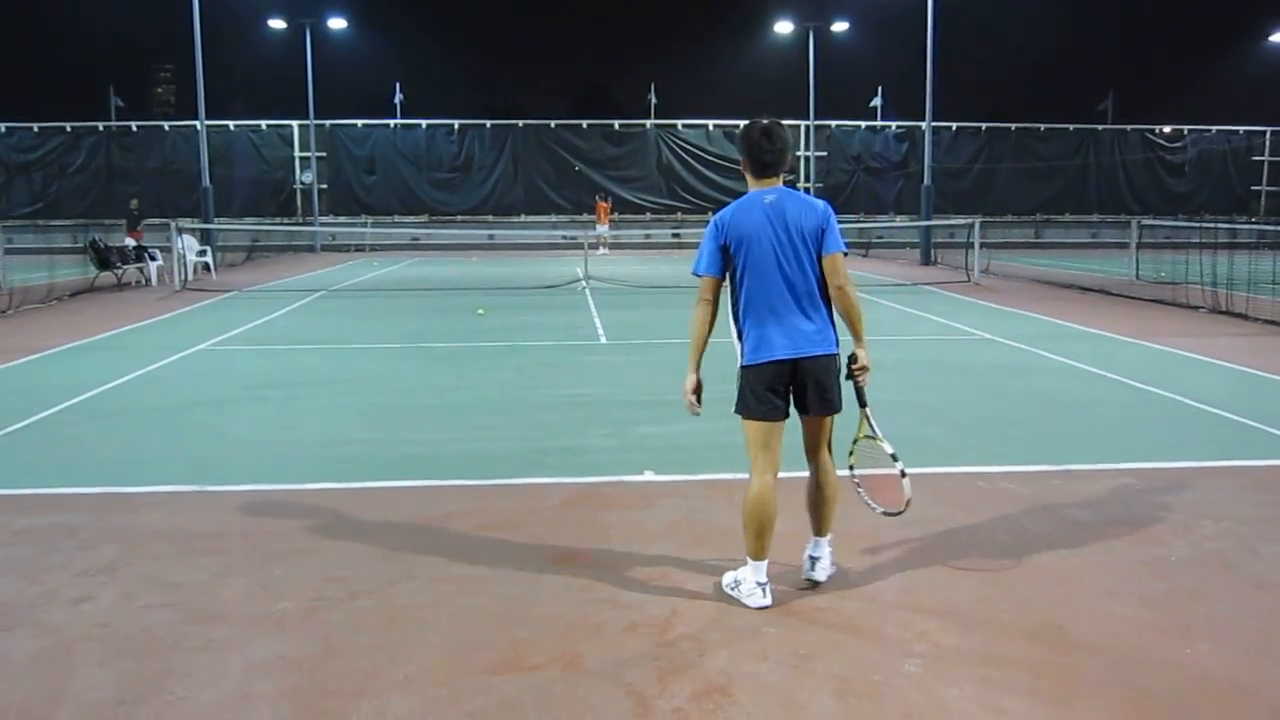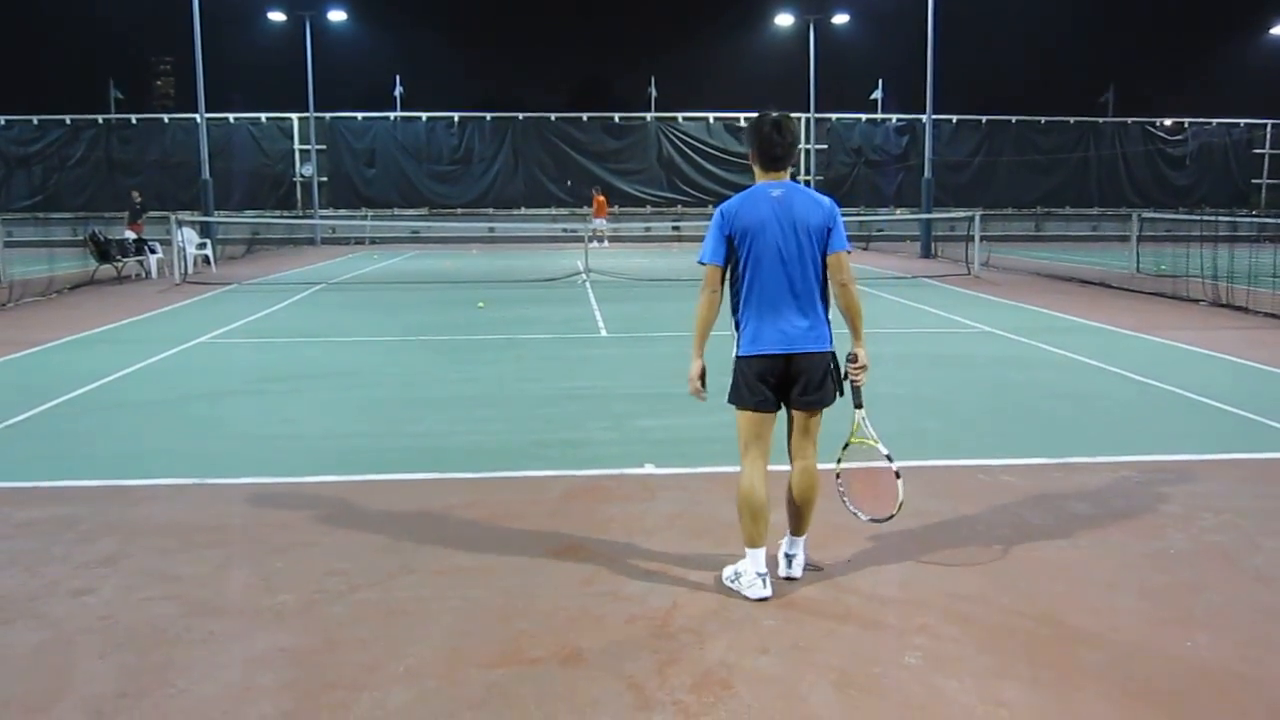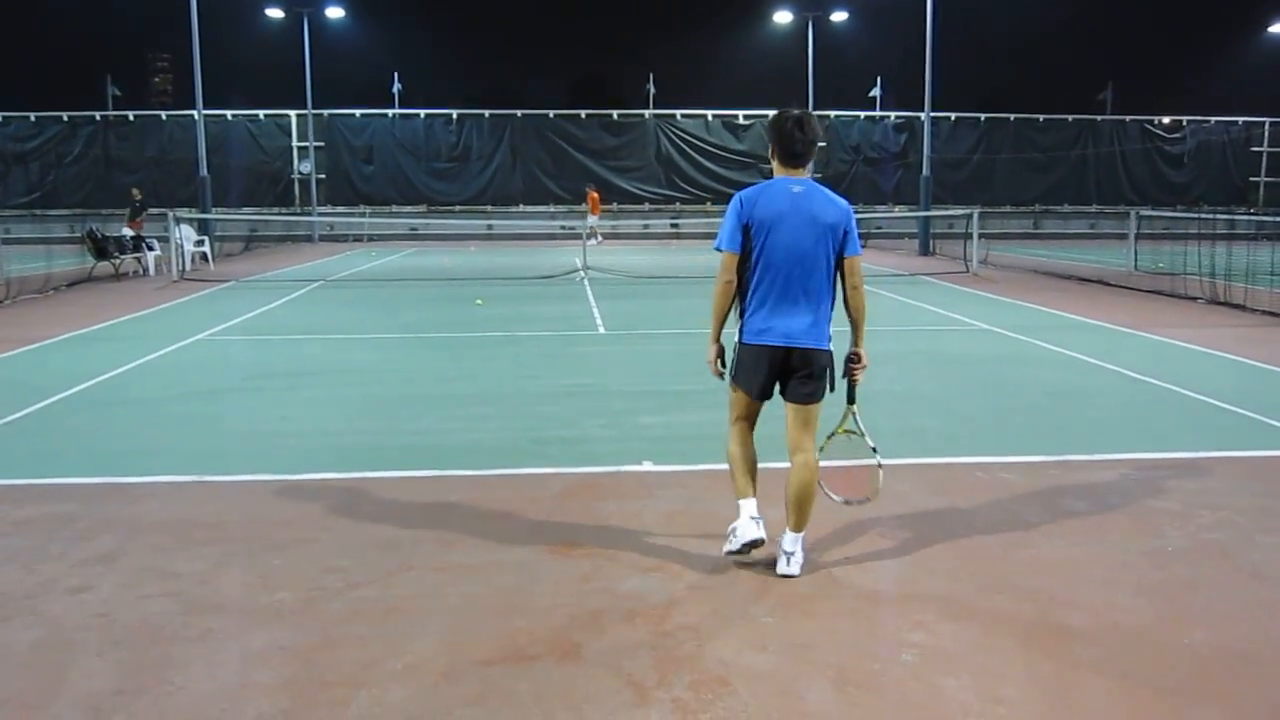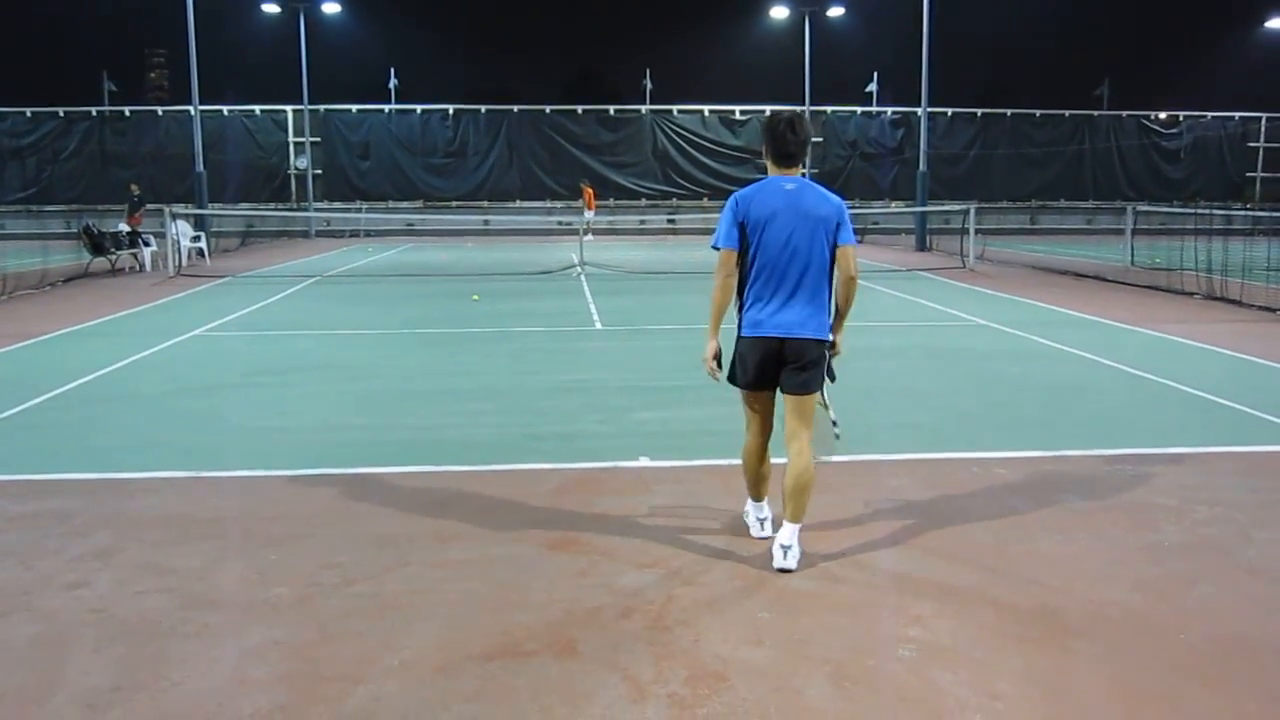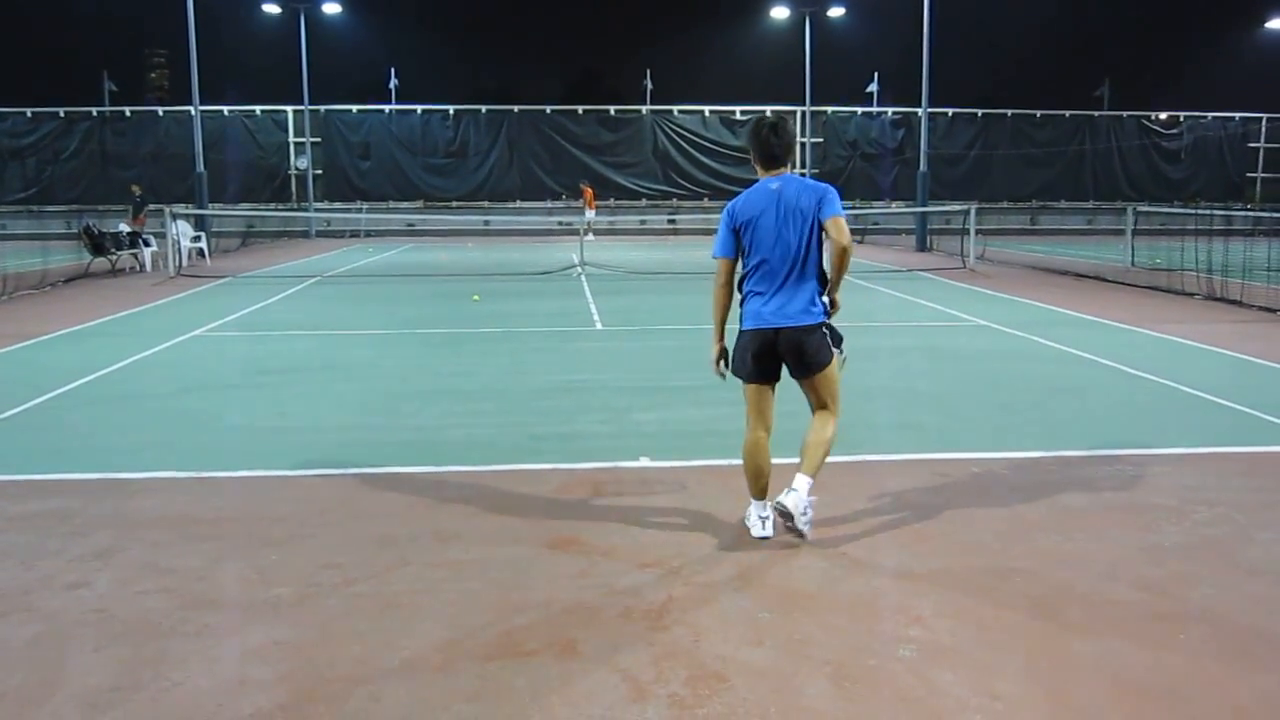
dt=0.3s
person 1, frame 1
left shoulder: (725, 223)
right shoulder: (817, 211)
left elbow: (707, 301)
right elbow: (840, 284)
left wrist: (693, 367)
right wrist: (860, 343)
left hip: (761, 359)
right hip: (818, 353)
left knee: (763, 470)
right knee: (821, 458)
left ankle: (755, 578)
right ankle: (819, 555)
person 1, frame 2
left shoulder: (730, 212)
right shoulder: (824, 208)
left elbow: (711, 291)
right elbow: (842, 282)
left wrist: (698, 355)
right wrist: (858, 342)
left hip: (756, 350)
right hip: (813, 350)
left knee: (754, 461)
right knee: (804, 454)
left ankle: (754, 567)
right ankle: (793, 552)
person 1, frame 3
left shoulder: (746, 202)
right shoulder: (839, 209)
left elbow: (727, 279)
right elbow: (854, 285)
left wrist: (715, 338)
right wrist: (859, 343)
left hip: (757, 340)
right hip: (812, 345)
left knee: (740, 427)
right knee: (802, 448)
left ankle: (748, 517)
right ankle: (792, 548)
person 1, frame 4
left shoulder: (742, 202)
right shoulder: (832, 205)
left elbow: (726, 273)
right elbow: (849, 273)
left wrist: (713, 335)
right wrist: (838, 326)
left hip: (756, 334)
right hip: (809, 335)
left knee: (757, 429)
right knee: (799, 440)
left ankle: (758, 513)
right ankle: (788, 539)
person 1, frame 5
left shoulder: (737, 208)
right shoulder: (819, 194)
left elbow: (723, 280)
right elbow: (842, 242)
left wrist: (717, 338)
right wrist: (832, 290)
left hip: (755, 327)
right hip: (807, 323)
left knee: (758, 426)
right knee: (826, 411)
left ankle: (760, 512)
right ankle: (799, 491)
